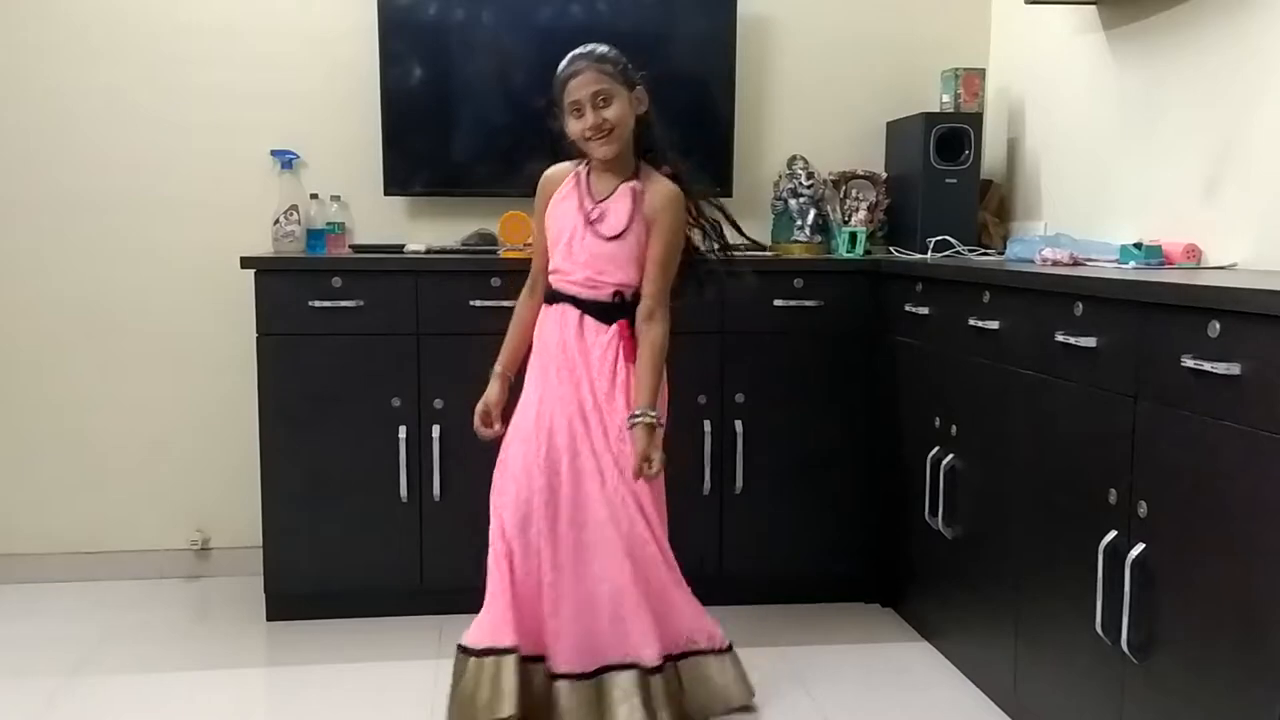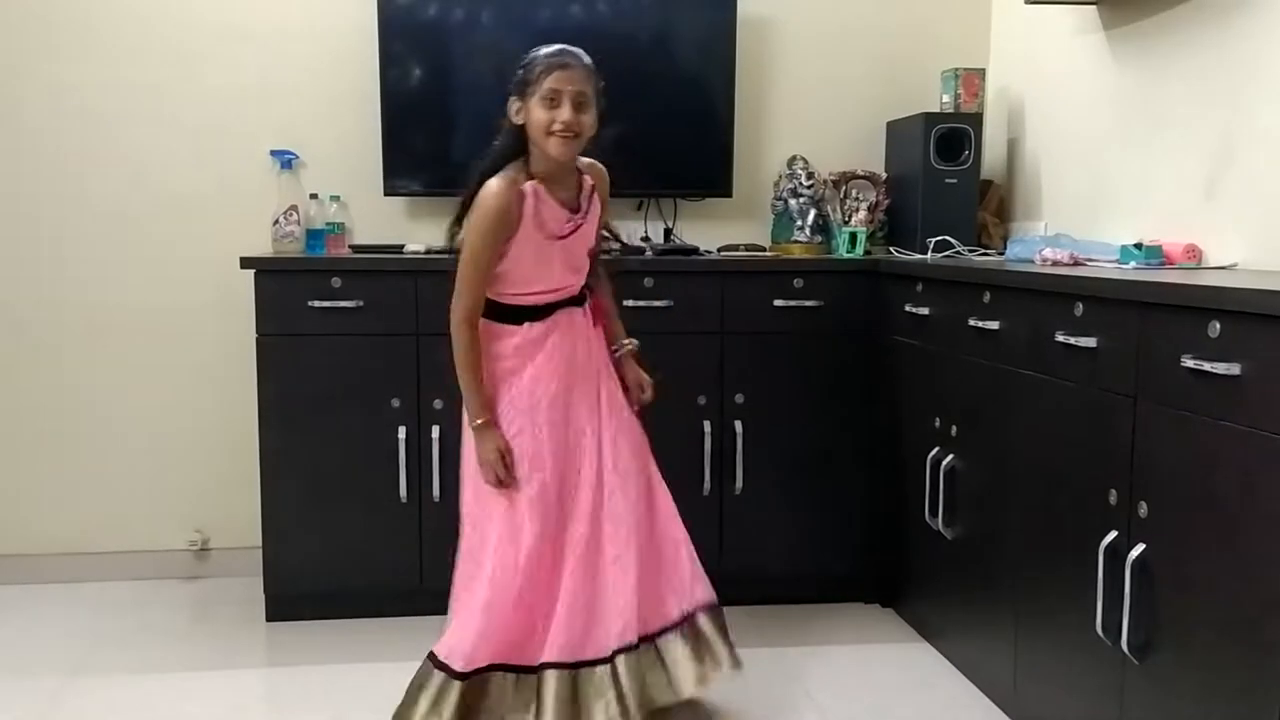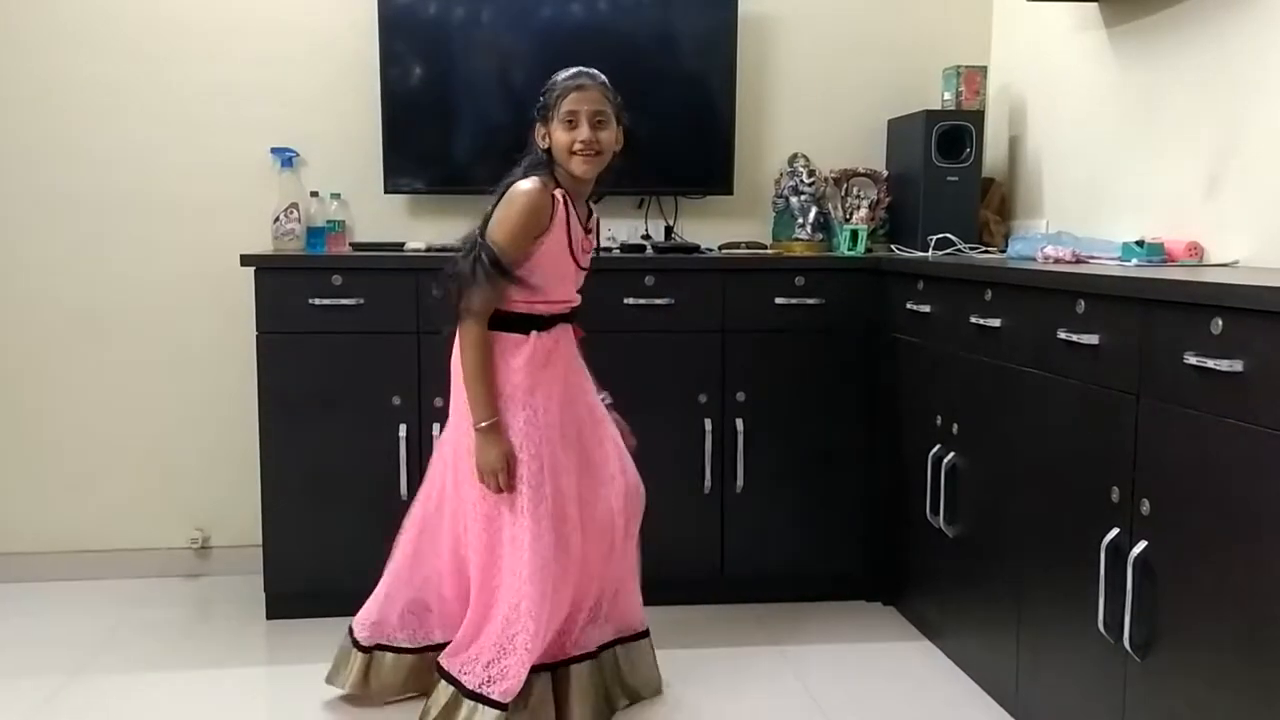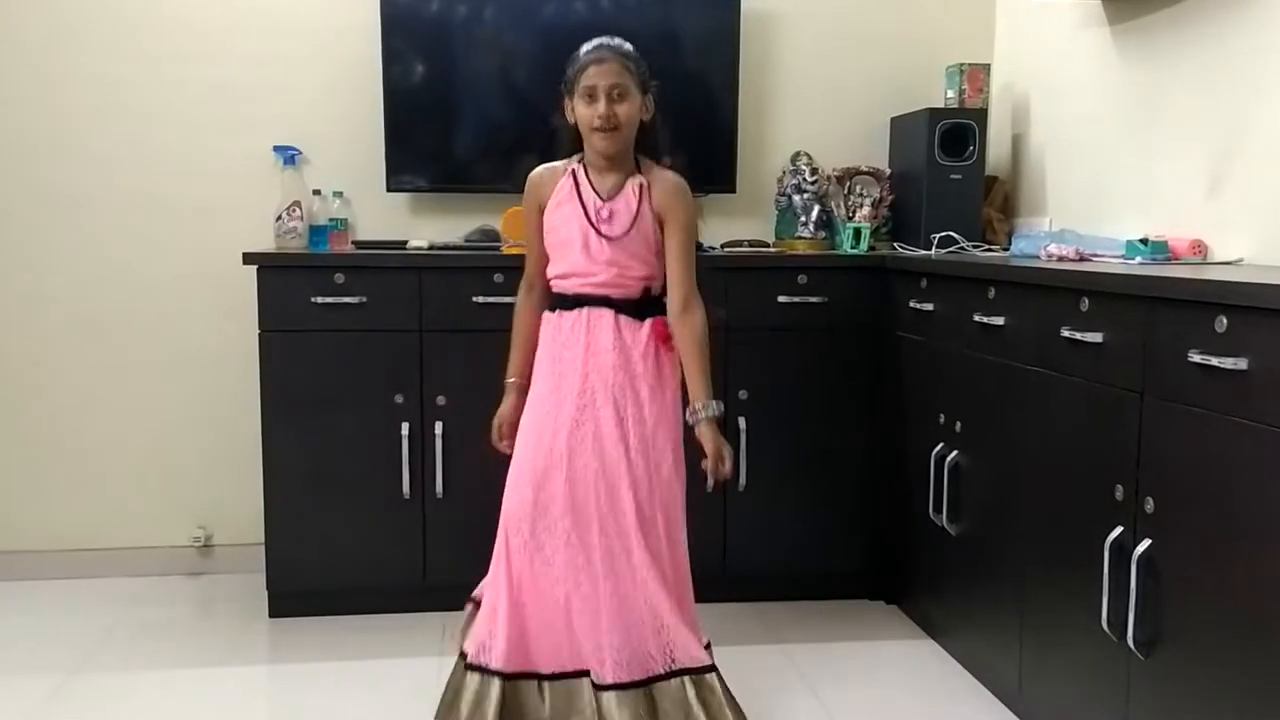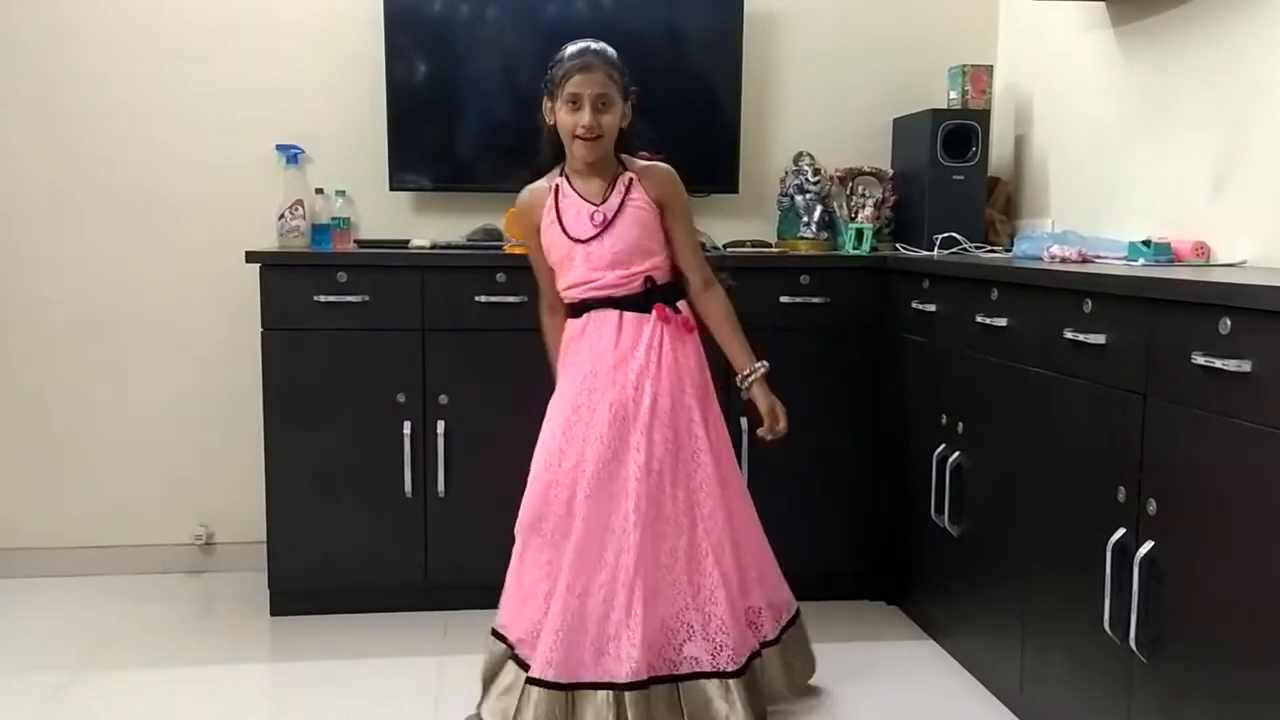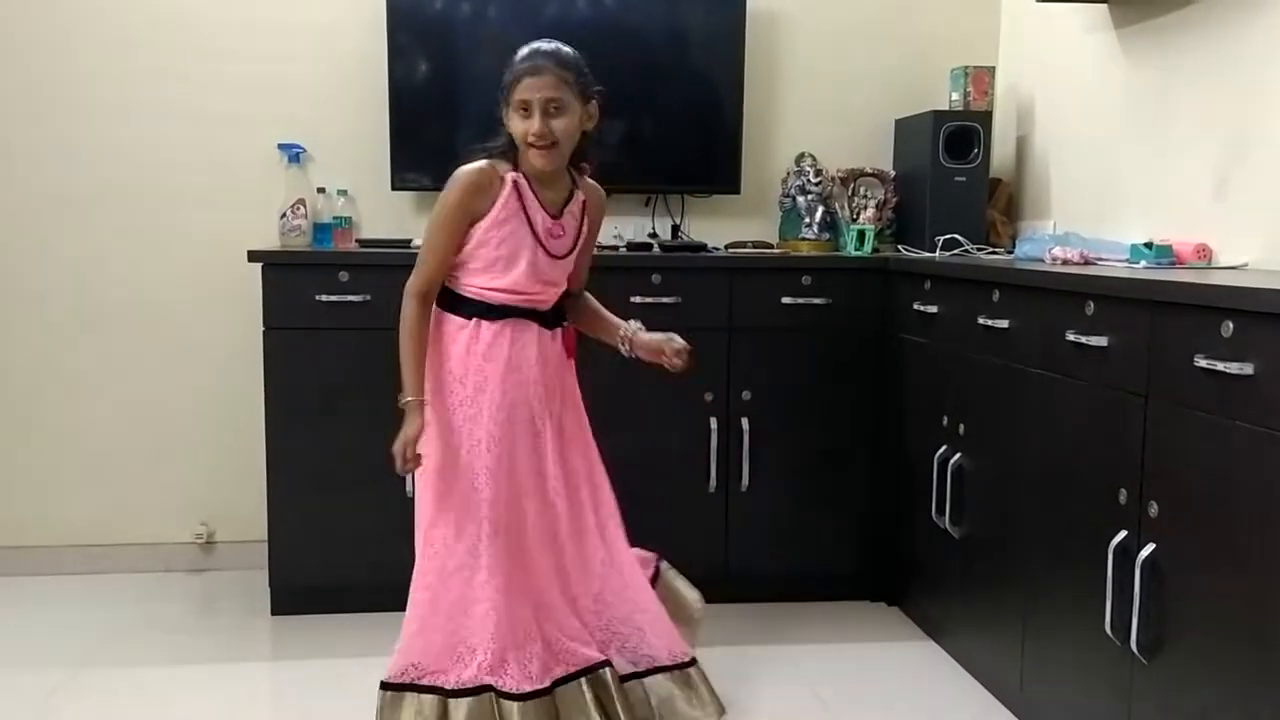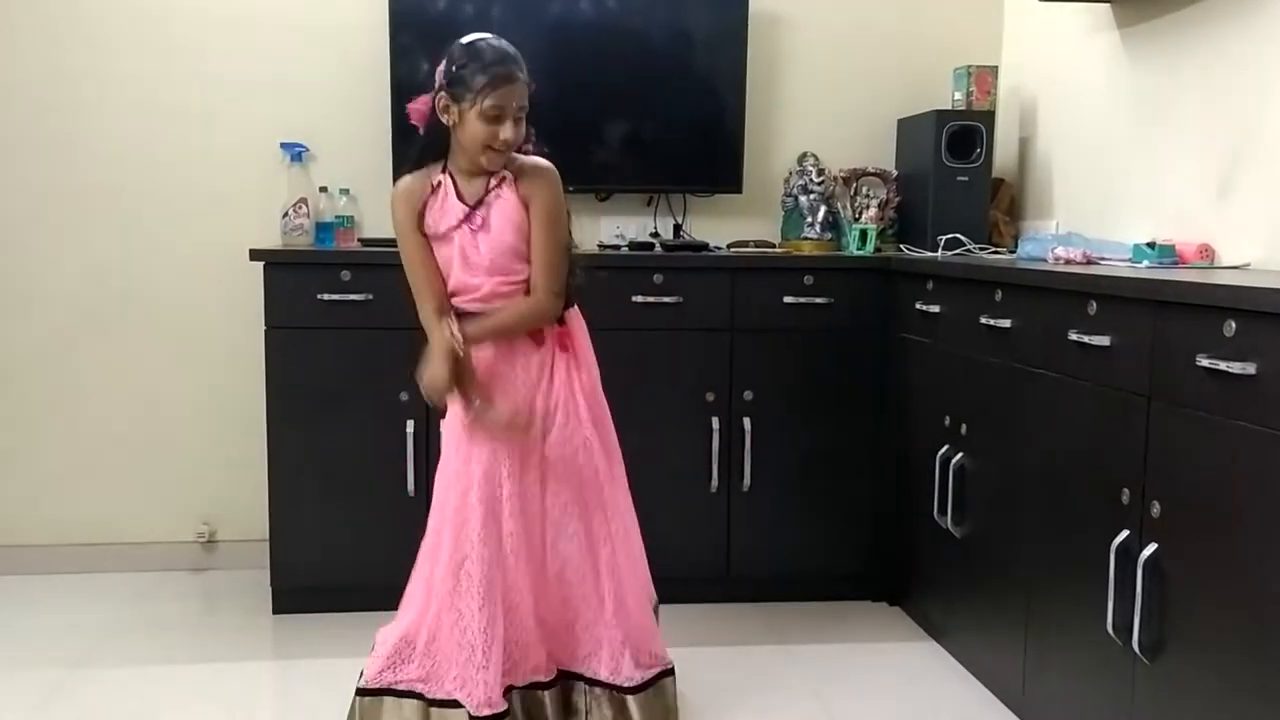
dt=0.5s
person 1, frame 1
left shoulder: (660, 197)
right shoulder: (556, 184)
left elbow: (654, 318)
right elbow: (537, 291)
left wrist: (647, 418)
right wrist: (500, 378)
left hip: (615, 372)
right hip: (553, 370)
left knee: (620, 533)
right knee: (529, 523)
person 1, frame 2
left shoulder: (593, 180)
right shoulder: (498, 199)
right elbow: (463, 319)
left wrist: (623, 352)
right wrist: (482, 424)
left hip: (582, 360)
right hip: (514, 374)
left knee: (619, 506)
right knee: (521, 529)
person 1, frame 3
left shoulder: (586, 217)
right shoulder: (529, 199)
right elbow: (474, 313)
left wrist: (596, 405)
right wrist: (488, 426)
left hip: (557, 374)
right hip: (507, 378)
left knee: (607, 502)
right knee: (522, 539)
person 1, frame 4
left shoulder: (667, 191)
right shoulder: (546, 182)
left elbow: (683, 307)
right elbow: (534, 290)
left wrist: (703, 414)
right wrist: (515, 389)
left hip: (638, 370)
right hip: (563, 367)
left knee: (639, 528)
right knee: (542, 521)
person 1, frame 5
left shoulder: (658, 183)
right shoulder: (536, 201)
left elbow: (701, 284)
right elbow: (555, 311)
left wrist: (753, 378)
right wrist: (567, 393)
left hip: (661, 361)
right hip: (587, 371)
left knee: (672, 519)
right knee: (563, 519)
person 1, frame 6
left shoulder: (591, 199)
right shoulder: (475, 184)
right elbow: (420, 293)
left wrist: (635, 338)
right wrist: (415, 406)
left hip: (545, 374)
right hip: (469, 374)
left knee: (572, 529)
right knee: (474, 541)
person 1, frame 7
left shoulder: (539, 180)
right shoulder: (413, 196)
left elbow: (543, 296)
right elbow: (439, 316)
left wrist: (463, 349)
right wrist: (478, 404)
left hip: (550, 366)
right hip: (476, 382)
left knee: (572, 532)
right knee: (478, 538)
